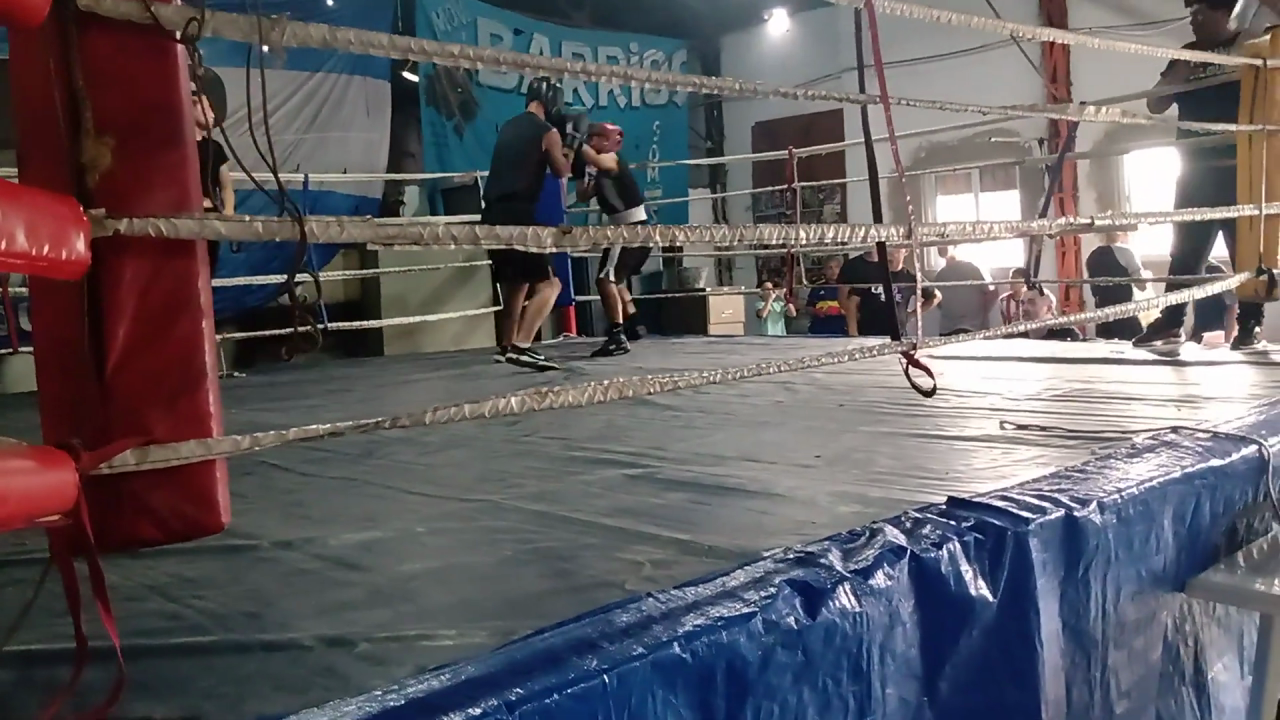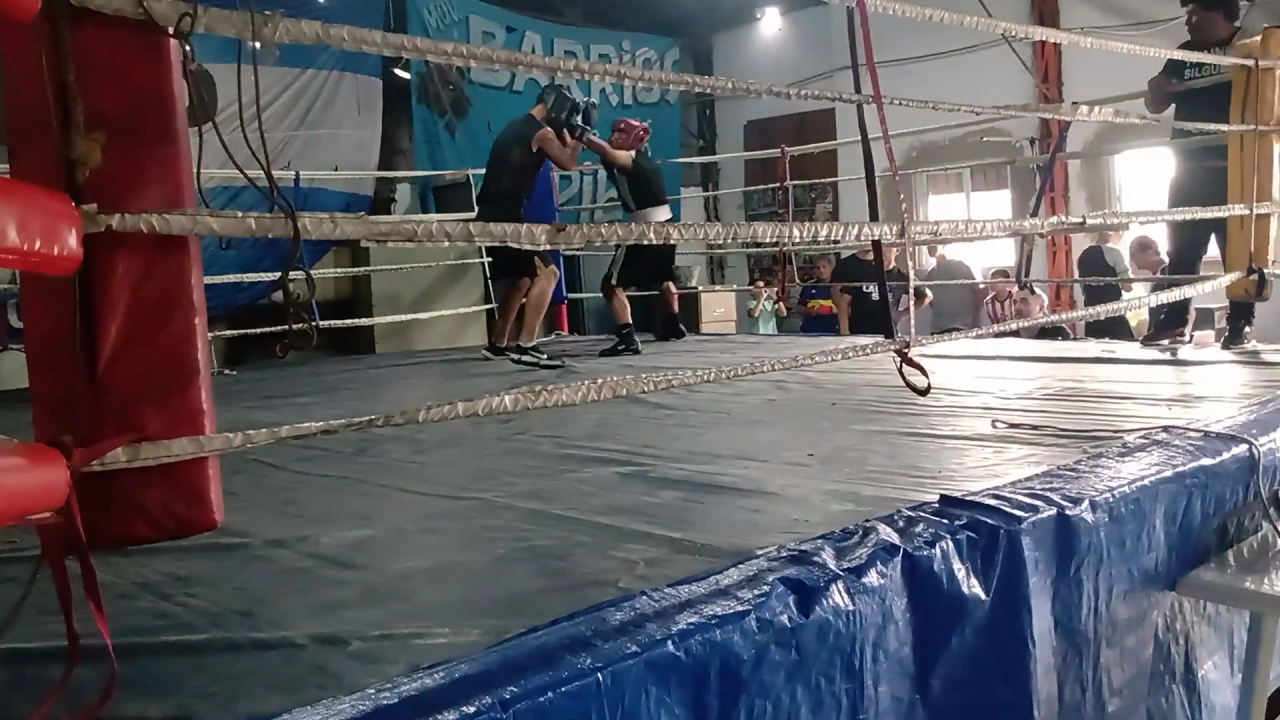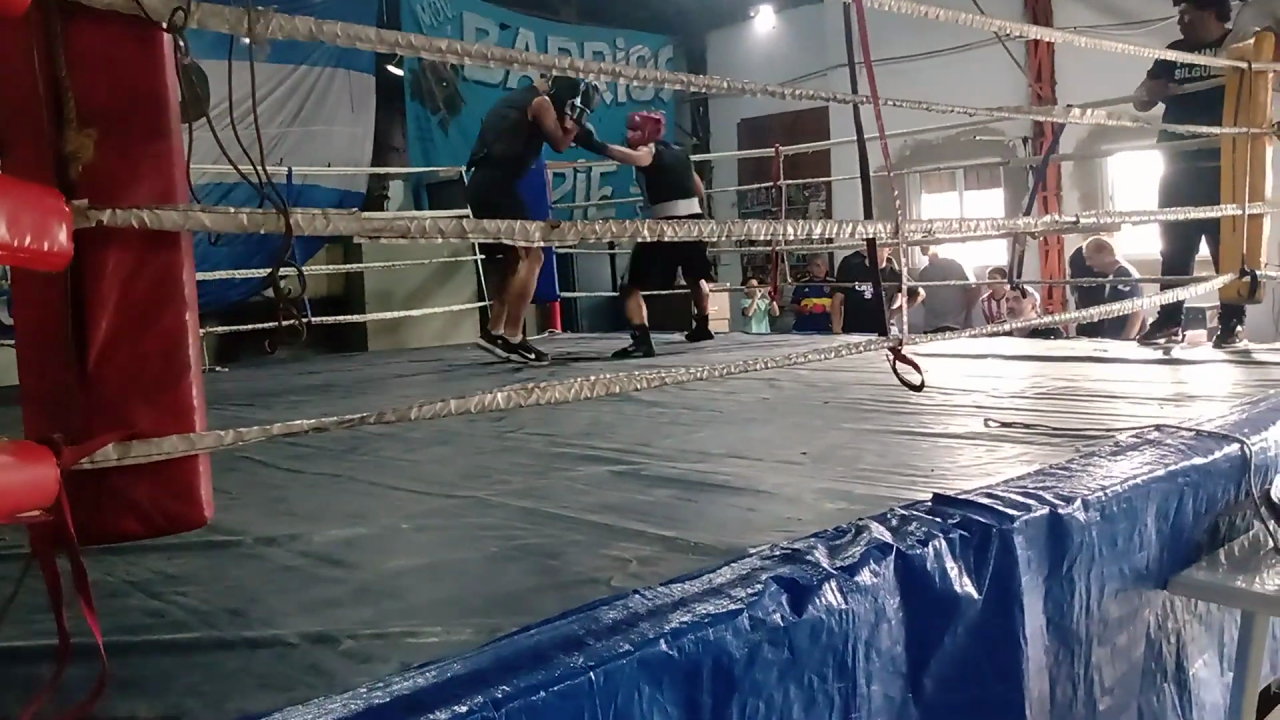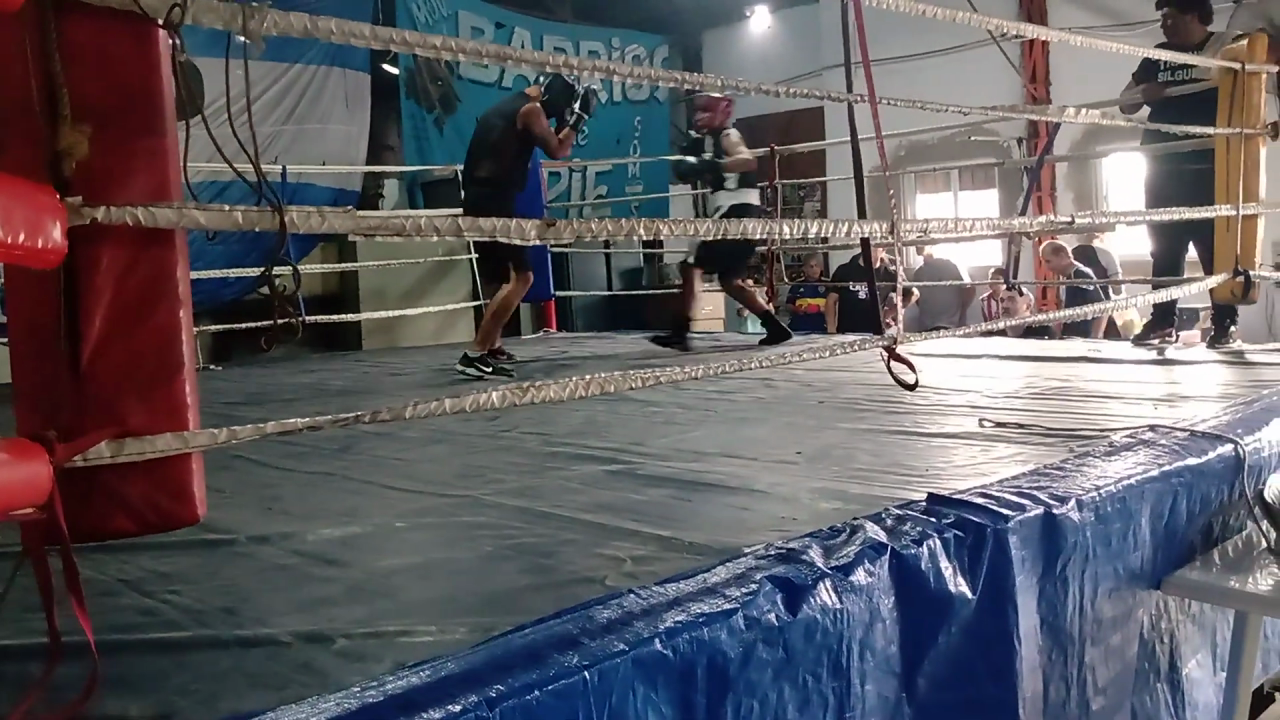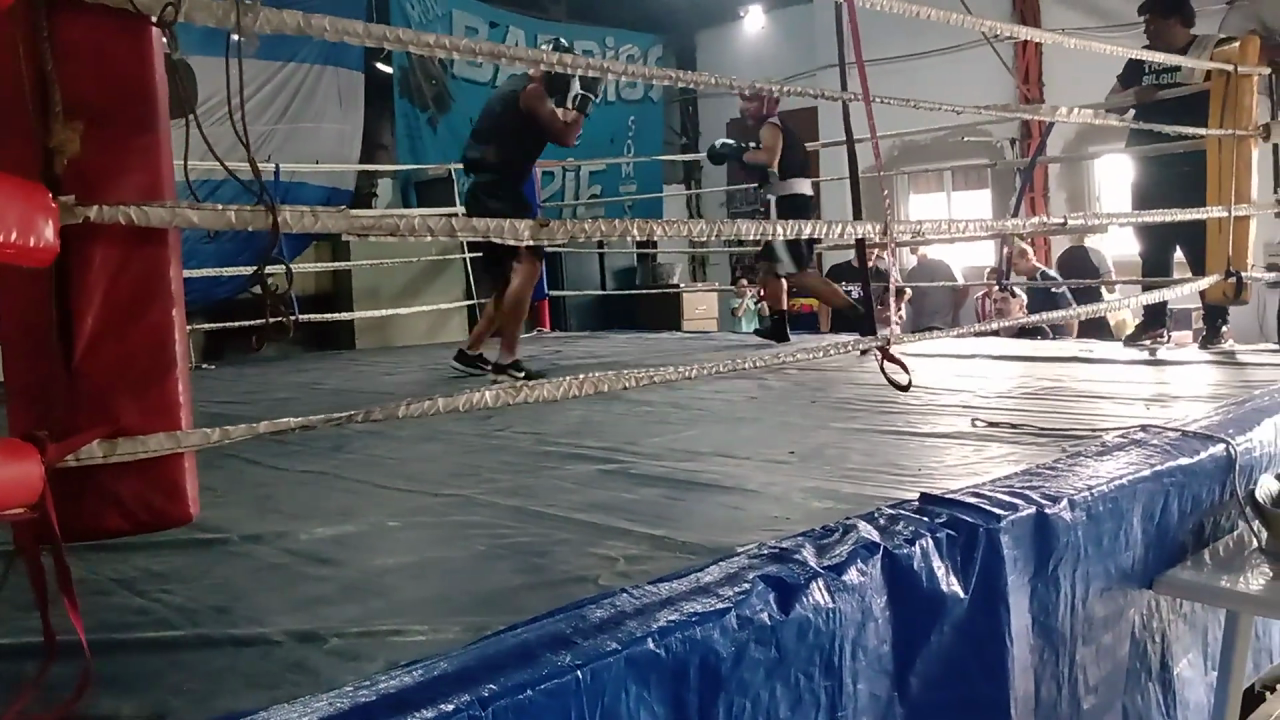
dt=0.3s
person 1, frame 1
right shoulder: (1187, 55)
right elbow: (1155, 105)
right wrist: (1172, 81)
left hip: (1242, 167)
right hip: (1197, 169)
right knee: (1185, 249)
left ankle: (1250, 324)
right ankle: (1170, 321)
person 1, frame 2
right shoulder: (1184, 54)
right elbow: (1155, 107)
right wrist: (1156, 89)
right hip: (1191, 168)
right knee: (1182, 247)
left ankle: (1240, 323)
right ankle: (1174, 321)
person 1, frame 3
right shoulder: (1174, 53)
right elbow: (1140, 103)
right wrist: (1150, 90)
left hip: (1224, 167)
right hip: (1178, 167)
right knee: (1175, 247)
left ankle: (1233, 323)
right ankle: (1169, 320)
person 1, frame 4
right shoulder: (1157, 57)
right elbow: (1125, 105)
right wrist: (1142, 92)
left hip: (1209, 170)
right hip: (1164, 170)
left knee: (1215, 246)
right knee: (1164, 248)
left ankle: (1225, 323)
right ankle: (1162, 321)
person 1, frame 5
left shoulder: (1214, 50)
right shoulder: (1141, 60)
right elbow: (1111, 104)
right wrist: (1132, 95)
left hip: (1194, 170)
right hip: (1150, 170)
left knee: (1201, 246)
right knee: (1152, 249)
left ankle: (1217, 323)
right ankle: (1154, 322)
person 2, frame 1
left shoulder: (509, 127)
right shoulder: (548, 132)
right elbow: (561, 172)
right wrist: (571, 141)
left hip: (493, 215)
right hip: (517, 215)
left knee: (518, 280)
right knee: (549, 283)
left ankle: (507, 346)
right ankle: (522, 347)
person 2, frame 2
left shoulder: (517, 127)
right shoulder: (542, 132)
left elbow: (558, 150)
right elbow: (567, 162)
left wrist: (565, 130)
left hip: (491, 213)
right hip: (505, 214)
left knee: (519, 278)
right knee: (547, 273)
left ankle: (498, 344)
right ankle: (525, 346)
person 2, frame 3
left shoulder: (516, 98)
right shoulder: (540, 101)
left elbow: (550, 135)
right elbow: (560, 143)
left wrist: (567, 112)
right wrist: (581, 111)
left hip: (483, 184)
right hip: (497, 184)
left knee: (509, 260)
right knee: (531, 257)
left ankle: (495, 331)
right ankle: (512, 339)
person 2, frame 4
left shoulder: (509, 105)
right shoulder: (529, 109)
left elbow: (549, 143)
right elbow: (557, 151)
left wrist: (565, 120)
right wrist: (579, 116)
left hip: (481, 198)
right hip: (491, 200)
left knee: (512, 277)
right knee: (520, 278)
left ankle: (489, 346)
right ankle: (475, 354)
person 2, frame 5
left shoulder: (516, 87)
right shoulder: (532, 90)
left elbow: (550, 133)
right elbow: (565, 137)
left wrist: (572, 97)
right wrist: (586, 97)
left hip: (492, 190)
right hip: (495, 189)
left knee: (516, 274)
right knee: (529, 266)
left ankle: (469, 352)
right ankle: (504, 360)
person 3, frame 1
left shoulder: (612, 159)
right shoulder: (595, 171)
left elbow: (595, 160)
right elbow: (582, 196)
right wrist: (579, 174)
left hip: (631, 228)
right hip: (629, 228)
left knee: (605, 279)
right knee: (615, 279)
left ankle: (618, 337)
right ankle: (631, 325)
person 3, frame 2
left shoulder: (627, 157)
right shoulder: (645, 161)
left elbow: (606, 151)
right wrist: (612, 171)
left knee: (612, 285)
right knee: (662, 278)
left ankle: (627, 337)
right ankle: (673, 324)
person 3, frame 3
left shoulder: (649, 151)
right shoulder: (678, 153)
left elbow: (634, 159)
right elbow: (699, 189)
left wrist: (595, 144)
left hip: (668, 224)
right hip: (695, 219)
left knee: (632, 288)
right knee: (696, 277)
left ankle: (642, 341)
right ankle: (702, 326)
person 3, frame 4
left shoulder: (729, 136)
right shoulder: (711, 142)
left elbow: (748, 161)
left wrist: (709, 165)
right wrist: (697, 166)
left hip: (736, 210)
right hip: (747, 213)
left knee: (692, 266)
right knee: (730, 279)
left ankle: (680, 331)
right ankle: (775, 327)
person 3, frame 5
left shoulder: (771, 126)
right shoulder: (778, 129)
left elbow: (770, 158)
left wrist: (736, 153)
right wrist: (746, 155)
left hip: (792, 203)
right hip: (795, 203)
left knee: (797, 274)
right knee: (769, 264)
right ankle: (778, 324)
